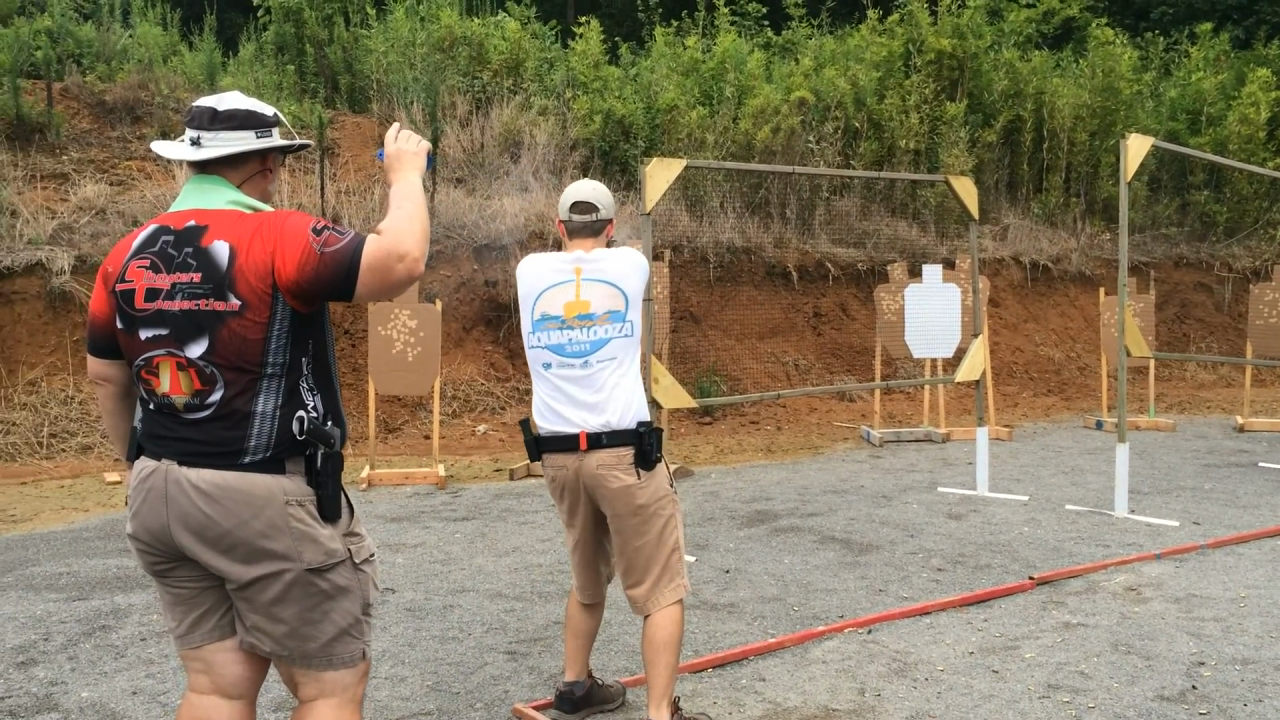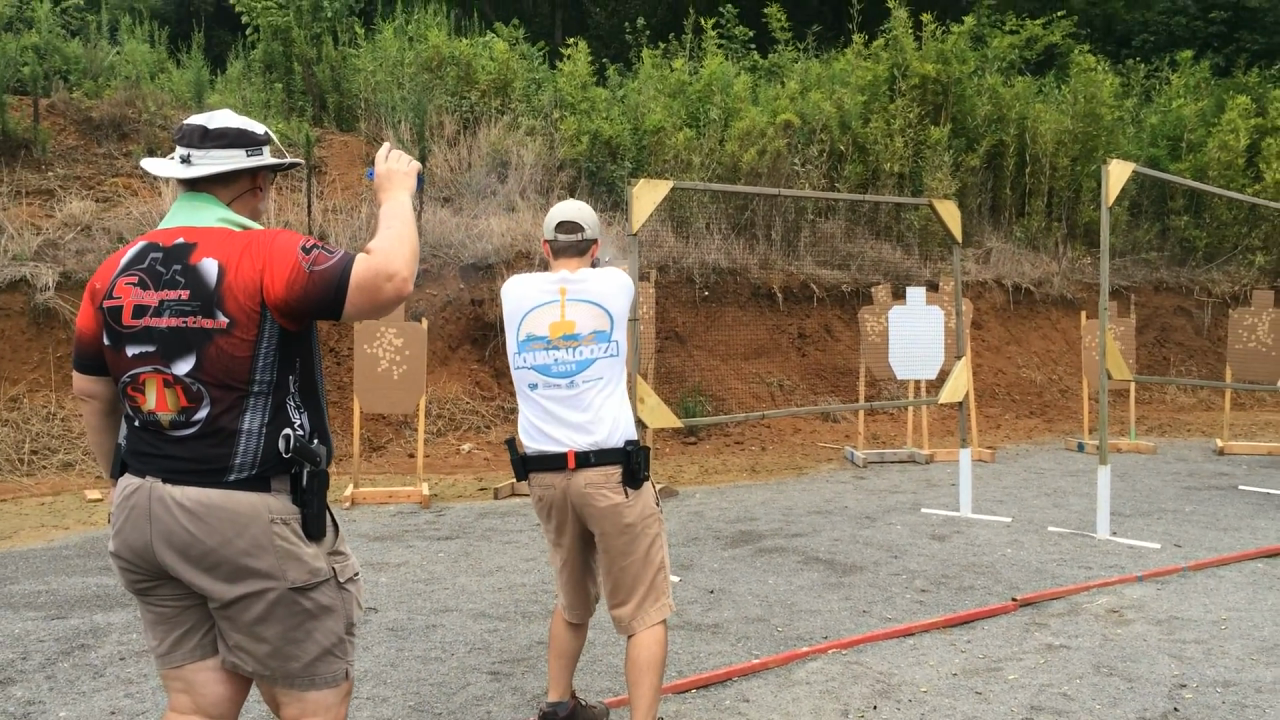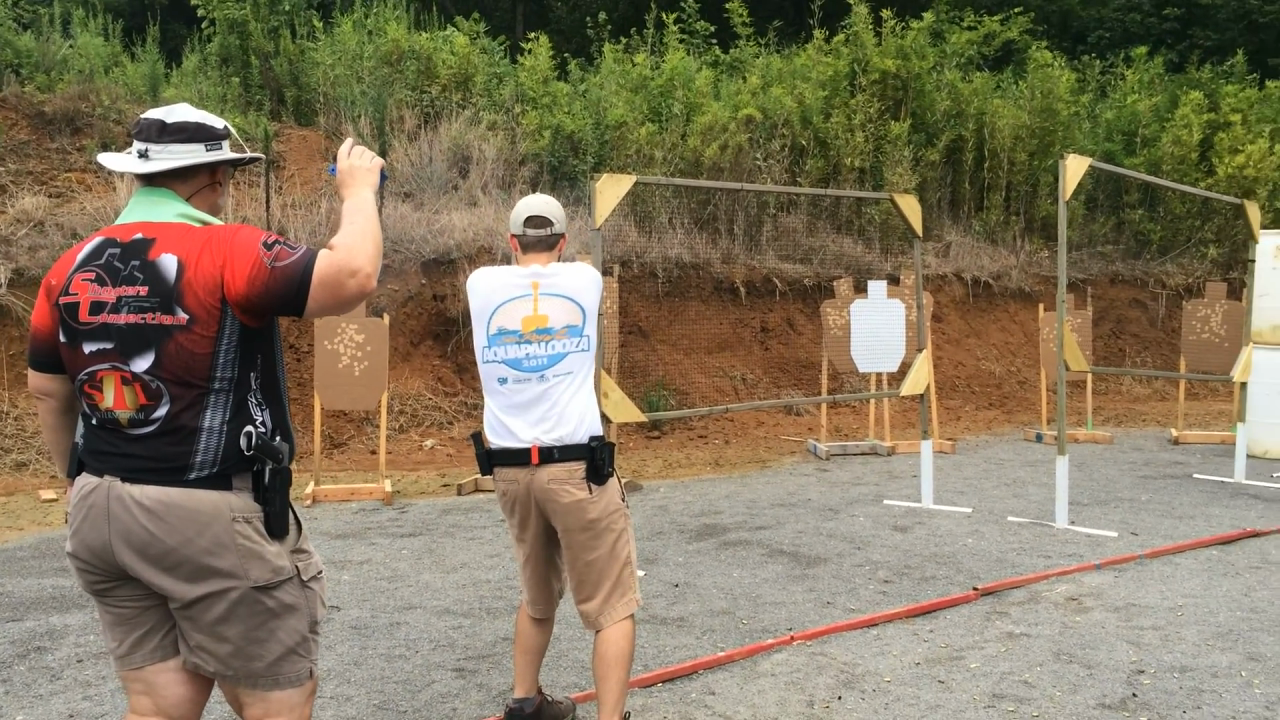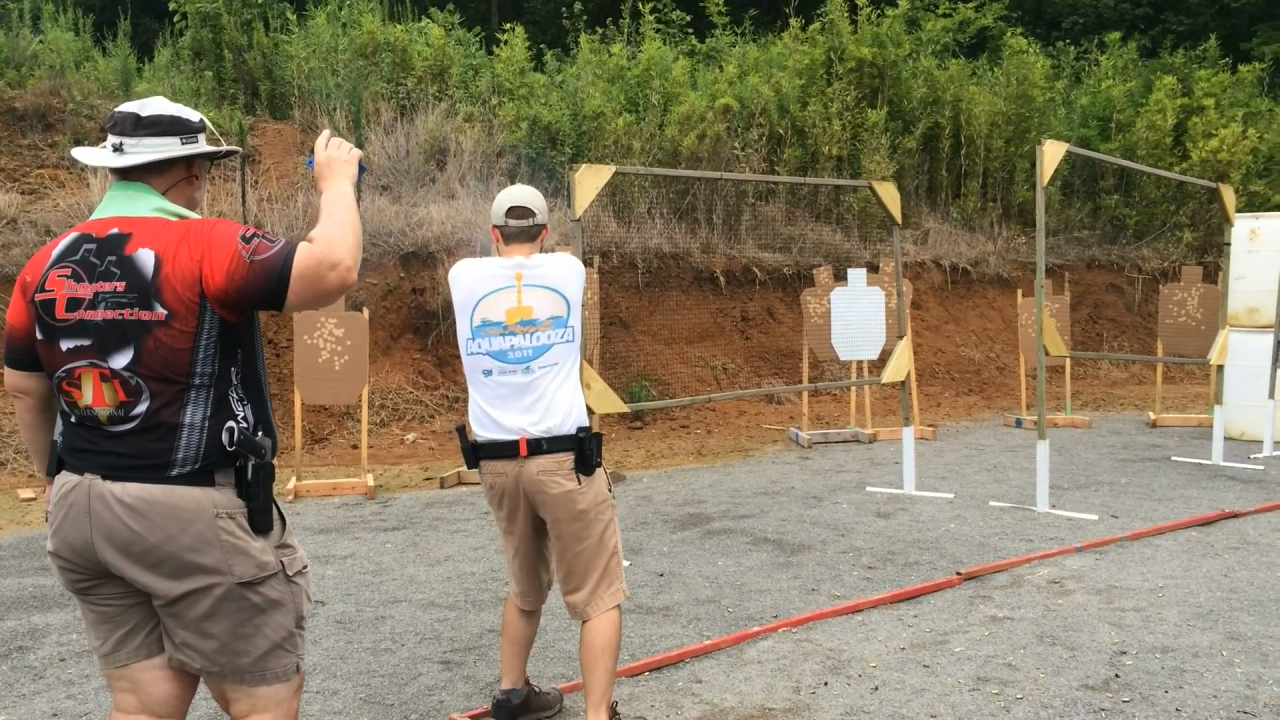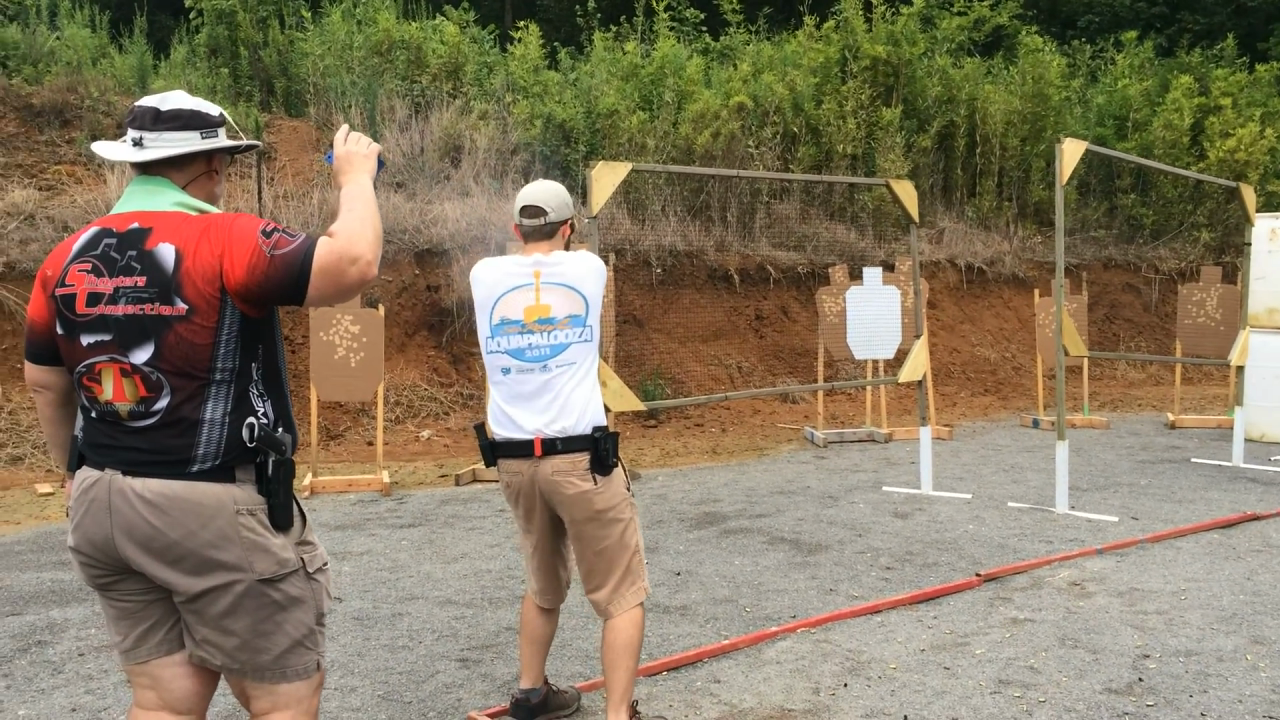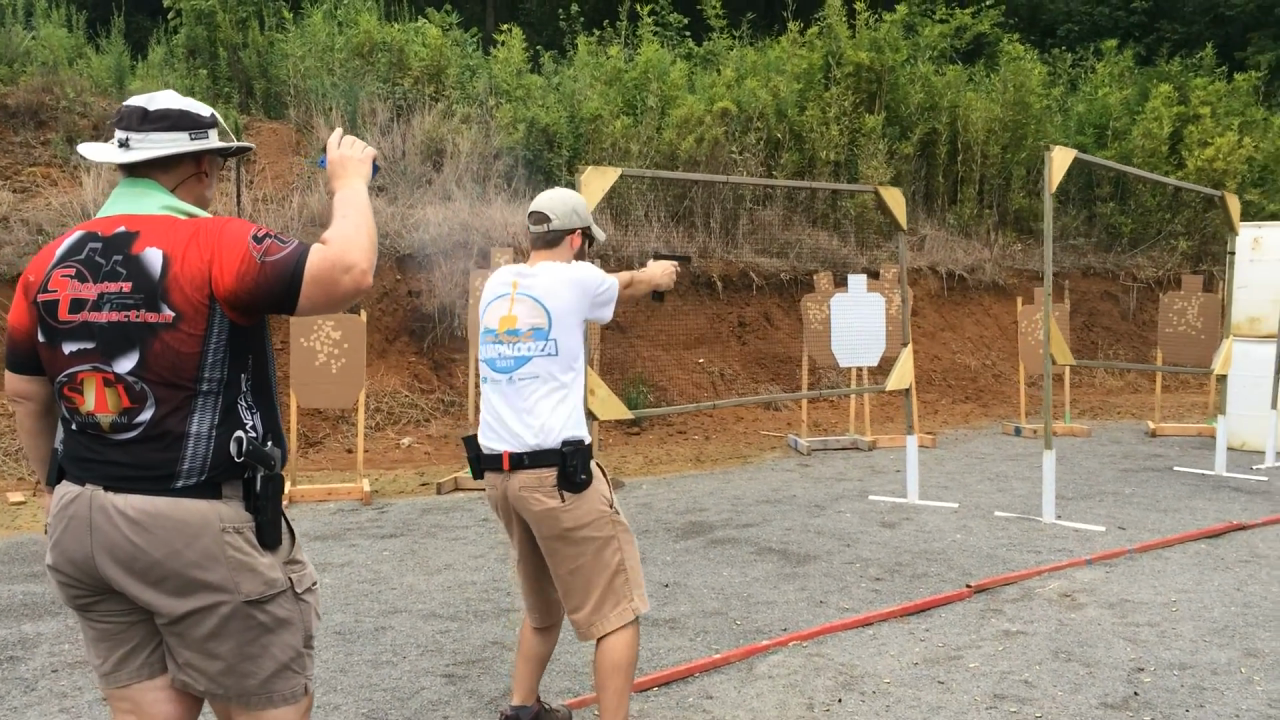
dt=0.3s
person 1, frame 1
left shoulder: (127, 254)
right shoulder: (279, 238)
left elbow: (106, 377)
right elbow: (401, 260)
right wrist: (406, 174)
left hip: (160, 496)
right hip: (266, 498)
person 1, frame 2
left shoulder: (116, 269)
right shoulder: (268, 257)
left elbow: (91, 394)
right elbow: (389, 279)
left wrist: (128, 486)
right wrist: (395, 195)
left hip: (143, 514)
right hip: (250, 516)
person 1, frame 3
left shoulder: (72, 266)
right shoulder: (229, 252)
left elbow: (46, 392)
right elbow: (353, 276)
left wrist: (83, 484)
right wrist: (358, 190)
left hip: (103, 514)
right hip: (213, 515)
person 1, frame 4
right shoulder: (206, 246)
right elbow: (333, 269)
left wrist: (62, 483)
right wrist: (336, 182)
left hip: (83, 513)
right hip: (195, 512)
person 1, frame 5
left shoulder: (67, 257)
right shoulder: (228, 240)
left elbow: (45, 384)
right elbow: (354, 264)
left wrist: (83, 477)
right wrist: (355, 176)
left hip: (103, 507)
right hip: (216, 508)
person 1, frame 6
left shoulder: (51, 261)
right shoulder: (217, 246)
right elbow: (348, 271)
left wrist: (64, 491)
right wrist: (350, 182)
left hip: (80, 523)
right hip: (198, 525)
person 2, frame 1
left shoulder: (530, 270)
right shoulder: (630, 264)
left hip: (559, 455)
right hip: (624, 451)
left knee: (588, 578)
right knee: (661, 589)
person 2, frame 2
left shoulder: (515, 291)
right shoulder: (615, 284)
left hip: (545, 475)
right hip: (611, 471)
left knee: (573, 599)
right knee: (645, 610)
person 2, frame 3
left shoulder: (482, 284)
right shoulder: (585, 279)
left hip: (510, 470)
right hip: (576, 467)
left knee: (538, 595)
right knee: (612, 605)
person 2, frame 4
left shoulder: (464, 276)
right shoulder: (568, 269)
left hip: (497, 463)
right hip: (563, 458)
left knee: (525, 586)
right knee: (599, 595)
person 2, frame 5
left shoulder: (486, 275)
right shoulder: (588, 268)
left hip: (515, 461)
right hip: (580, 457)
left knee: (544, 583)
right knee: (622, 592)
person 2, frame 6
left shoulder: (498, 282)
right shoulder: (574, 279)
right elbow: (626, 288)
left wrist: (634, 276)
right wrist: (655, 276)
left hip: (500, 473)
right hip: (557, 472)
left knee: (545, 607)
right knee: (617, 610)
